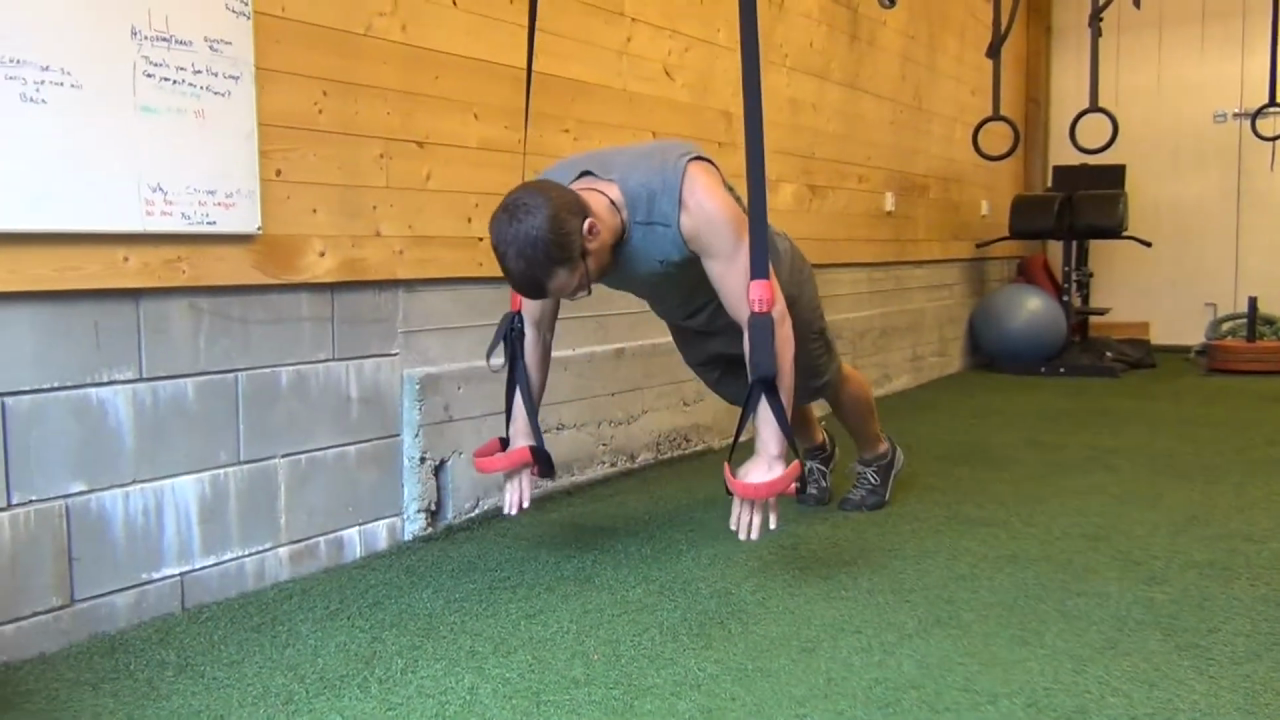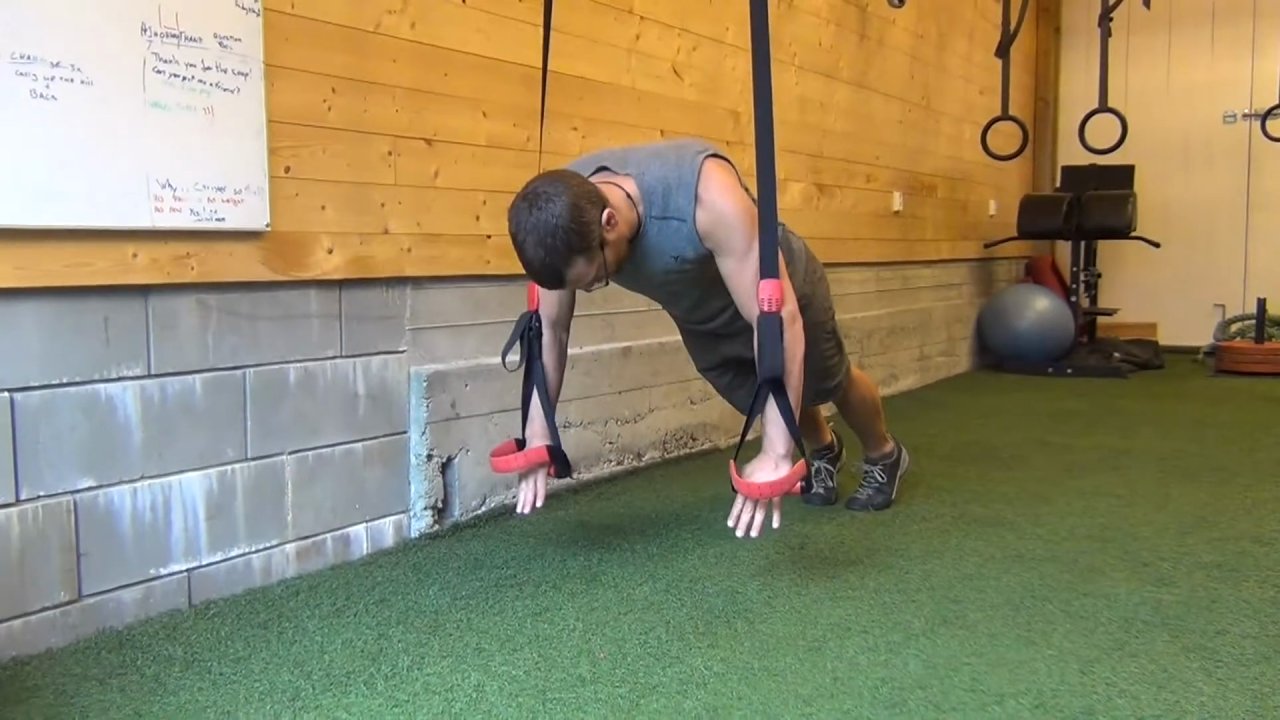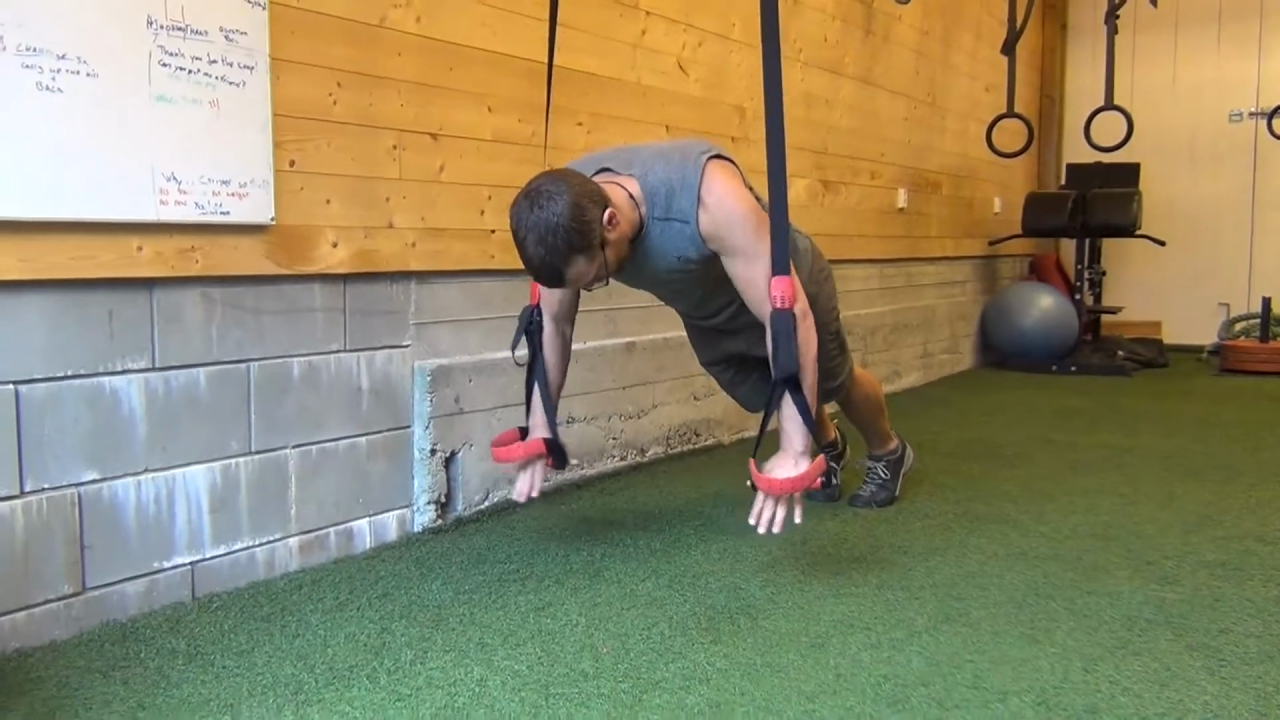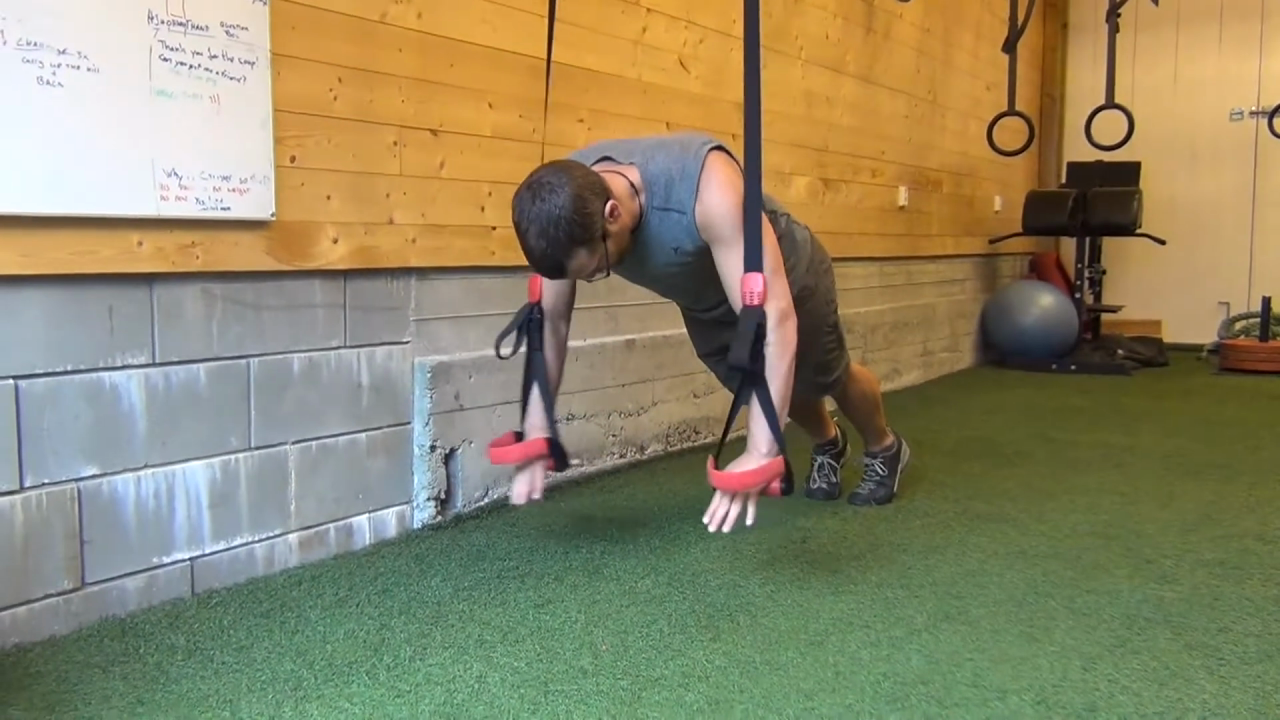
dt=0.3s
person 1, frame 1
left shoulder: (689, 197)
right shoulder: (546, 214)
left elbow: (766, 321)
right elbow: (534, 330)
left wrist: (770, 454)
right wrist: (520, 435)
left hip: (768, 292)
left knee: (823, 379)
left ankle: (878, 455)
right ankle: (817, 450)
person 1, frame 2
left shoulder: (705, 192)
right shoulder: (563, 212)
left elbow: (778, 320)
right elbow: (551, 329)
left wrist: (776, 453)
right wrist: (537, 435)
left hip: (782, 291)
left knee: (830, 382)
right knee: (765, 399)
left ankle: (884, 457)
right ankle: (824, 452)
person 1, frame 3
left shoulder: (709, 195)
right shoulder: (567, 213)
left elbow: (790, 318)
right elbow: (554, 324)
left wrist: (793, 452)
right wrist: (540, 426)
left knee: (834, 381)
right knee: (766, 397)
left ankle: (888, 453)
right ankle: (830, 448)
person 1, frame 4
left shoulder: (705, 185)
right shoulder: (566, 204)
left elbow: (775, 317)
right elbow: (551, 319)
left wrist: (761, 452)
right wrist: (536, 433)
left hip: (788, 278)
left knee: (829, 376)
right knee: (775, 389)
left ankle: (885, 450)
right ankle: (829, 446)
